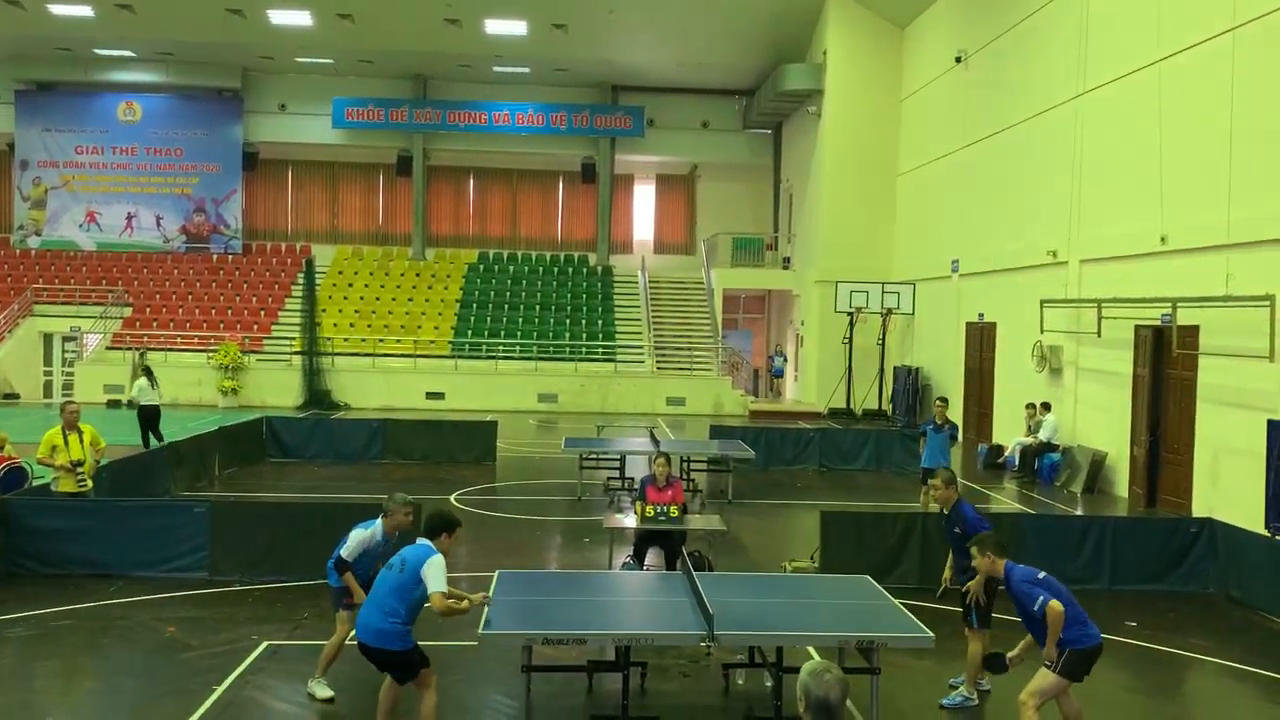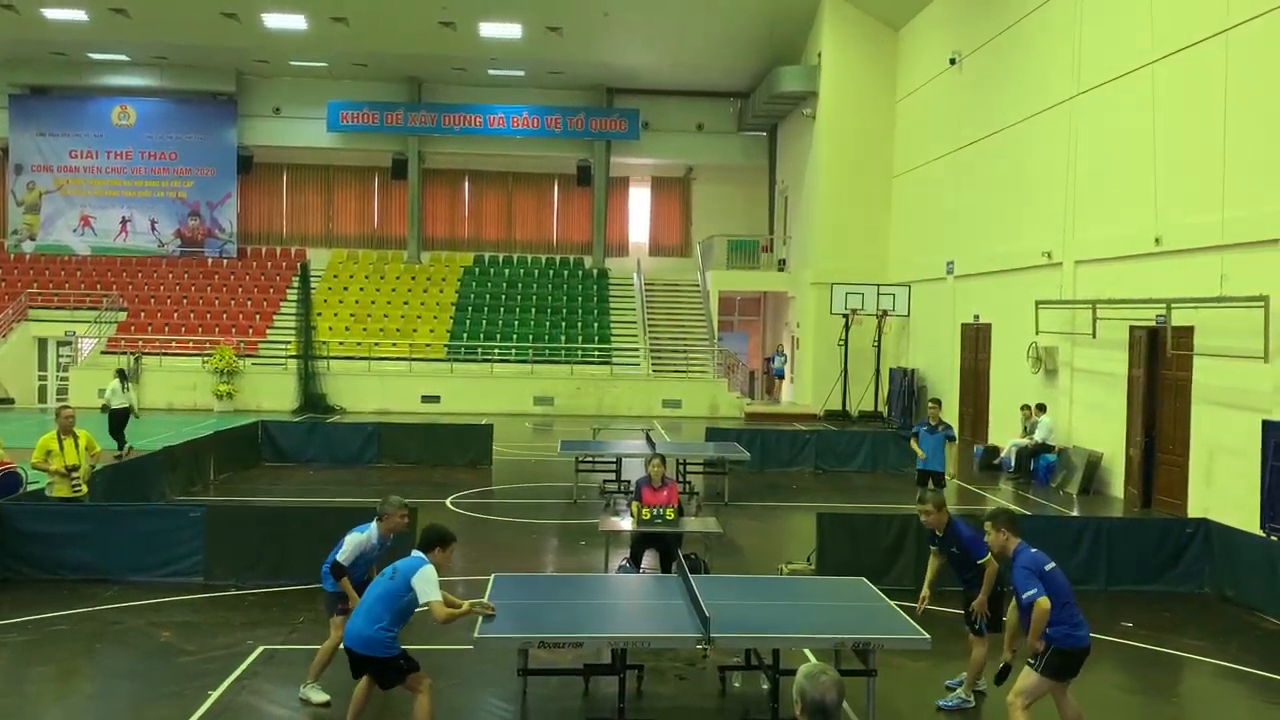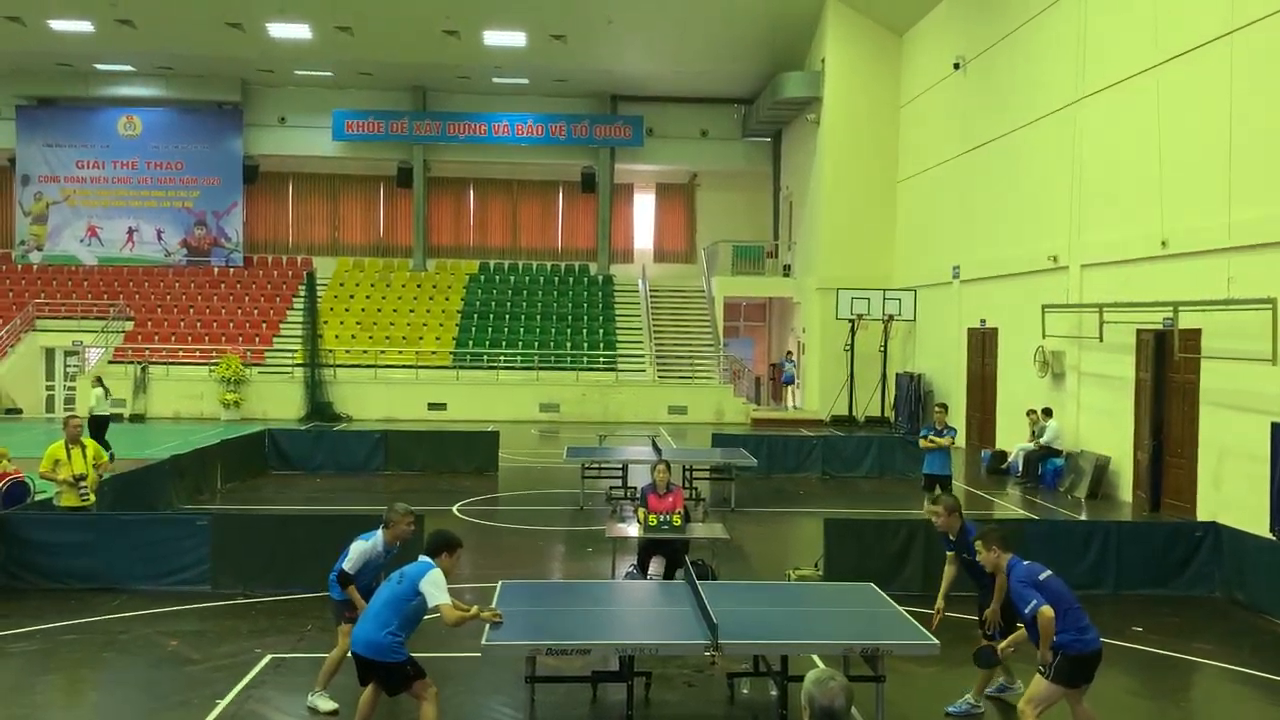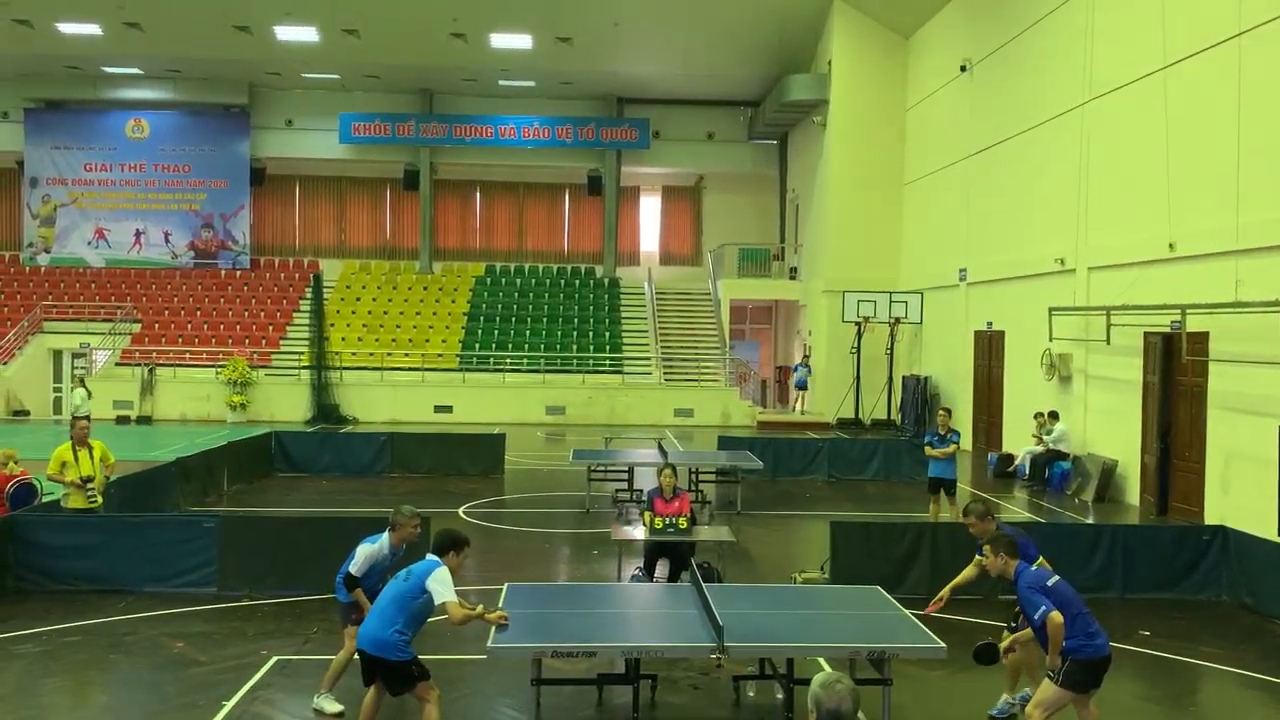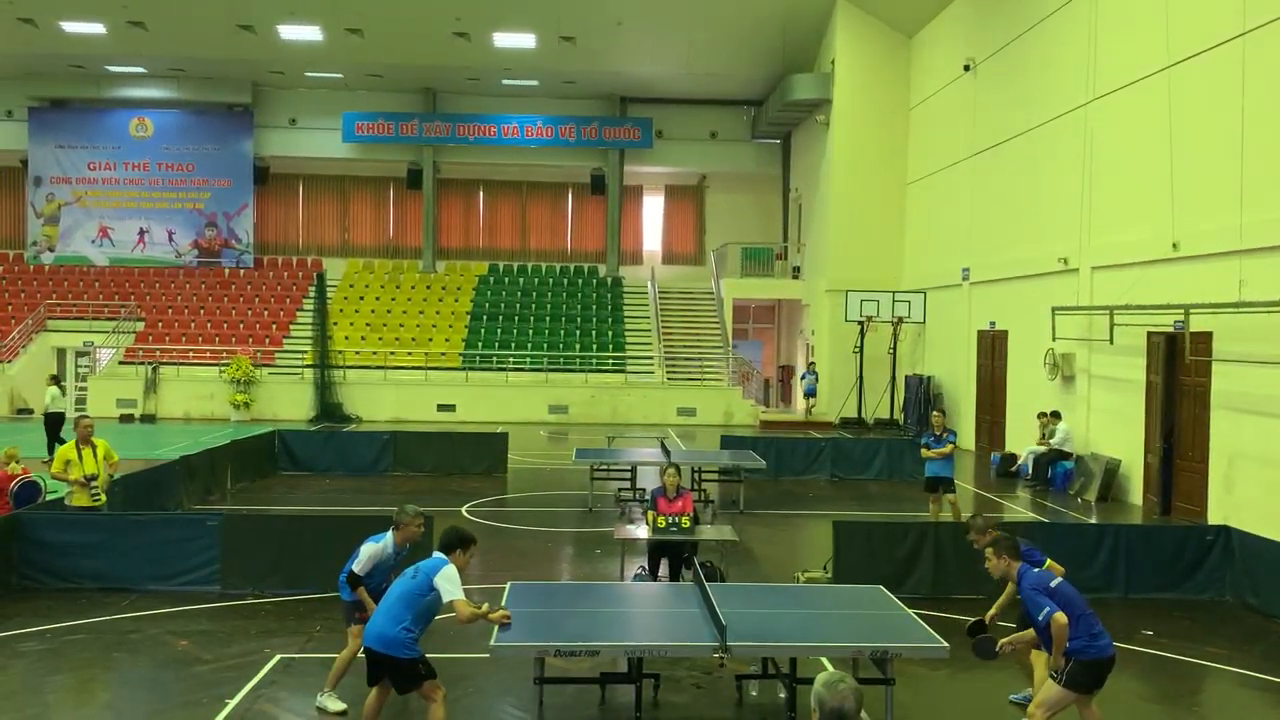
dt=0.5s
person 1, frame 1
left shoulder: (968, 515)
right shoulder: (947, 511)
left wrist: (980, 580)
right wrist: (949, 568)
left hip: (976, 581)
right hip: (967, 578)
left knee: (974, 633)
right knee: (979, 630)
left ankle: (969, 692)
right ankle: (980, 678)
person 1, frame 2
left shoulder: (964, 534)
right shoulder: (934, 530)
left elbow: (992, 566)
right elbow: (936, 555)
left wrist: (983, 598)
right wrist: (926, 586)
left hip: (987, 588)
right hip: (969, 585)
left knee: (979, 638)
right knee: (973, 633)
left ankle: (965, 694)
right ankle: (973, 677)
person 1, frame 3
left shoulder: (974, 539)
right shoulder: (948, 534)
left elbow: (1002, 573)
right elbow: (951, 563)
left wrist: (995, 607)
right wrist: (941, 597)
left hip: (1000, 594)
right hip: (985, 591)
left knee: (990, 644)
right knee: (990, 641)
left ankle: (975, 700)
right ankle: (1010, 682)
person 1, frame 4
left shoulder: (1014, 541)
right shoulder: (988, 539)
left elbow: (1045, 570)
right elbow: (974, 567)
right wrist: (949, 587)
left ankle: (1010, 697)
person 1, frame 5
left shoulder: (1019, 551)
left elbow: (1059, 571)
right elbow: (1015, 583)
right wrist: (996, 608)
left knee: (1038, 658)
right ankle: (1034, 692)
person 2, frame 1
left shoulder: (393, 533)
right shoulder: (364, 533)
right elbow: (340, 564)
right wrist: (357, 592)
left hip: (365, 576)
right hip: (342, 579)
right knee: (344, 630)
right ankle: (317, 680)
person 2, frame 2
left shoulder: (387, 536)
right shoulder: (360, 537)
right elbow: (337, 569)
right wrist: (353, 598)
left hip: (358, 580)
right hip: (336, 583)
right knee: (338, 635)
right ankle: (309, 686)
person 2, frame 3
left shoulder: (393, 543)
right shoulder: (365, 545)
right elbow: (343, 578)
right wrist: (361, 606)
left hip: (366, 589)
right hip: (344, 592)
right knee: (346, 644)
right ankle: (317, 694)
person 2, frame 4
left shoulder: (399, 545)
right shoulder: (372, 547)
right elbow: (350, 580)
right wrist: (367, 607)
left hip: (373, 591)
right hip: (351, 594)
right knee: (352, 646)
right ankle: (322, 696)
person 2, frame 5
left shoulder: (403, 545)
right shoulder: (375, 547)
right elbow: (353, 579)
right wrist: (370, 606)
left hip: (377, 590)
right hip: (355, 593)
right knee: (356, 644)
right ankle: (326, 694)
person 3, frame 1
left shoulder: (409, 552)
right shoulder: (434, 558)
right elbow: (439, 606)
left wrist: (469, 597)
right wrist: (463, 609)
left hip: (365, 631)
right hip: (390, 636)
left knee: (398, 677)
right knee: (428, 685)
person 3, frame 2
left shoulder: (406, 564)
right shoulder: (424, 568)
left elbow: (436, 595)
right elbow: (441, 615)
left wrist: (470, 606)
right wrist: (464, 611)
left hip: (353, 637)
right hip: (377, 642)
left knee: (371, 677)
right knee: (422, 687)
person 3, frame 3
left shoulder: (413, 569)
right shoulder: (431, 573)
left elbow: (444, 601)
right elbow: (451, 618)
left wrist: (480, 614)
right wrist: (472, 615)
left hip: (359, 642)
right hip: (384, 647)
left knee: (376, 684)
right knee: (428, 695)
person 3, frame 4
left shoulder: (420, 568)
right shoulder: (438, 570)
left elbow: (452, 601)
right elbow: (456, 617)
left wrist: (487, 617)
right wrist: (478, 614)
left hip: (365, 640)
right hip: (390, 645)
left knee: (379, 687)
right knee: (430, 697)
person 3, frame 5
left shoulder: (425, 566)
right shoulder: (446, 568)
left elbow: (459, 602)
right elbow: (464, 615)
left wrist: (490, 617)
right wrist: (483, 612)
left hip: (372, 637)
right hip: (397, 643)
left knee: (382, 688)
right knee: (436, 696)
person 4, frame 1
left shoulder: (1018, 581)
right shoulder: (1018, 574)
left elbow: (1056, 609)
left wrist: (1050, 647)
right wrist: (1019, 650)
left hip: (1077, 645)
right hip: (1086, 641)
left knee: (1028, 702)
right knee: (1058, 689)
person 4, frame 2
left shoulder: (1022, 565)
right shoulder: (1030, 556)
left elbow: (1043, 606)
right elbow: (1016, 606)
left wrist: (1033, 641)
right wrist: (1008, 647)
left hip: (1058, 644)
right hip: (1076, 640)
left knee: (1016, 702)
right knee: (1059, 693)
person 4, frame 3
left shoulder: (1018, 579)
right shoulder: (1028, 568)
left elbow: (1047, 615)
left wrist: (1044, 652)
right wrist: (1011, 641)
left hip: (1070, 650)
right hip: (1089, 645)
right knee: (1076, 701)
person 4, frame 4
left shoulder: (1026, 584)
right shoulder: (1036, 573)
left elbow: (1056, 621)
left wrist: (1053, 657)
right wrist: (1014, 639)
left hip: (1080, 655)
right hip: (1097, 650)
right knee: (1081, 703)
person 4, frame 5
left shoulder: (1029, 586)
right shoulder: (1037, 575)
left elbow: (1060, 621)
left wrist: (1057, 658)
right wrist: (1013, 639)
left hip: (1084, 656)
right hip: (1101, 651)
right knee: (1083, 703)
